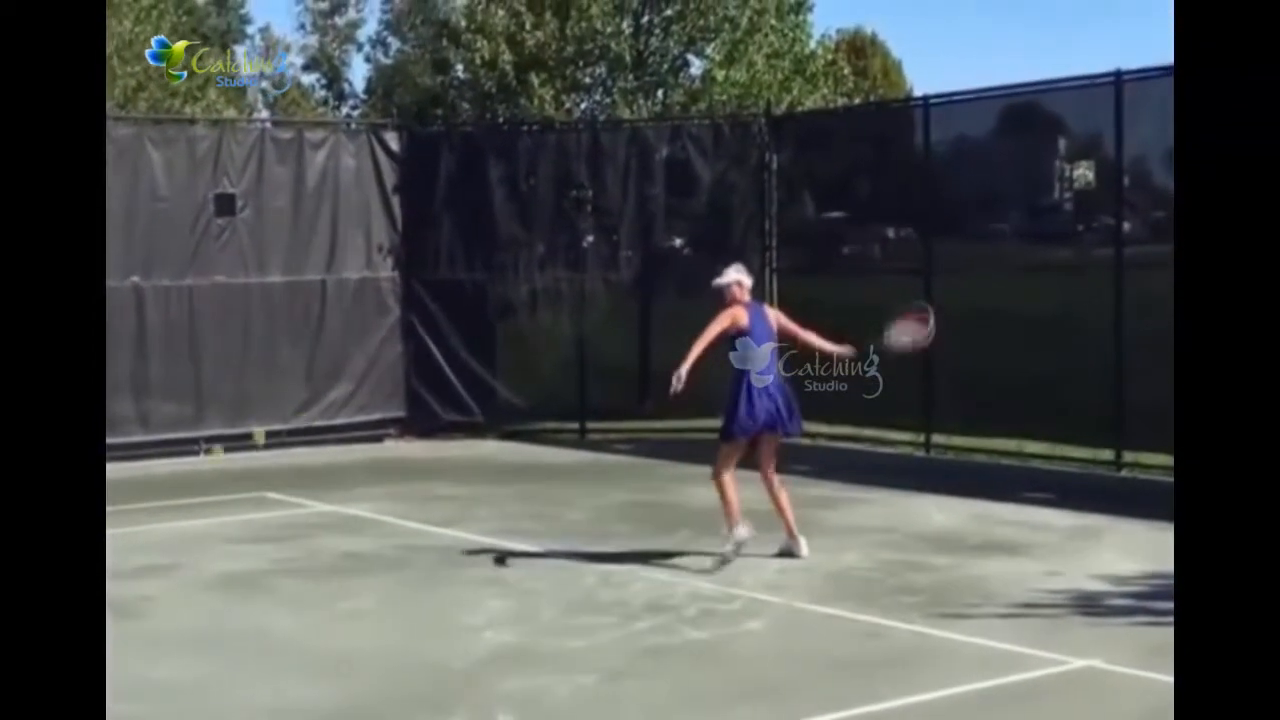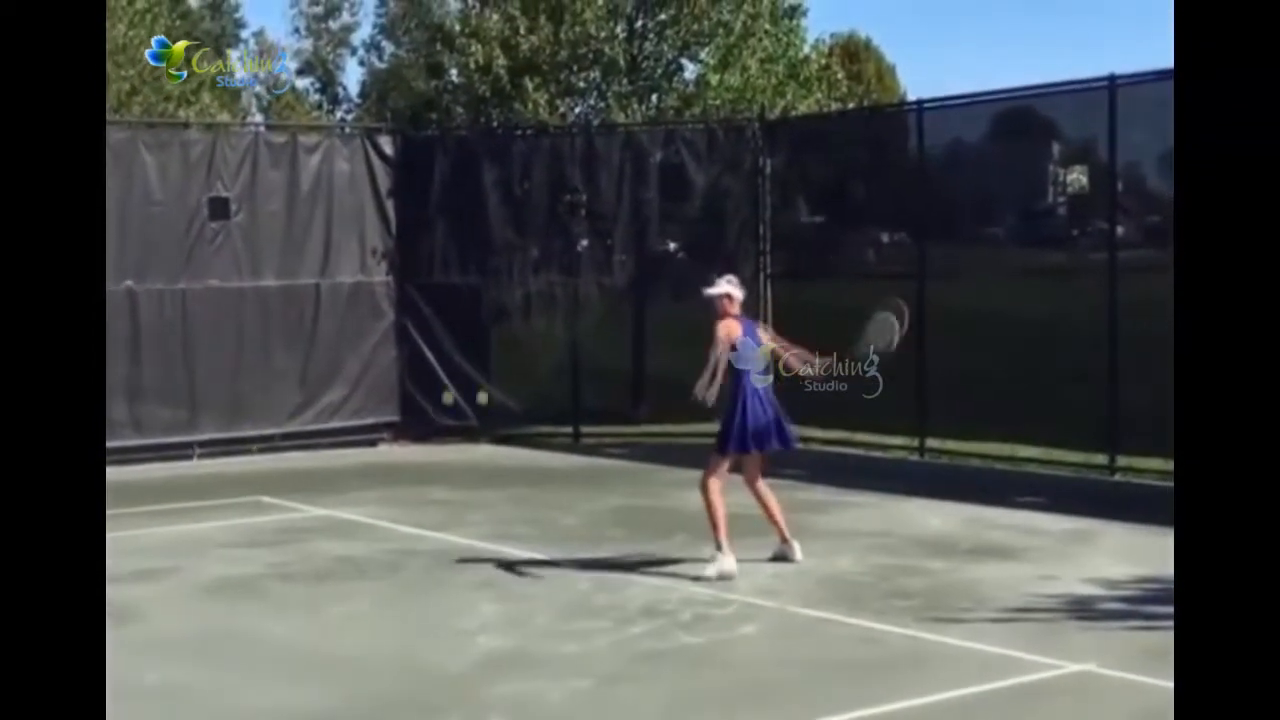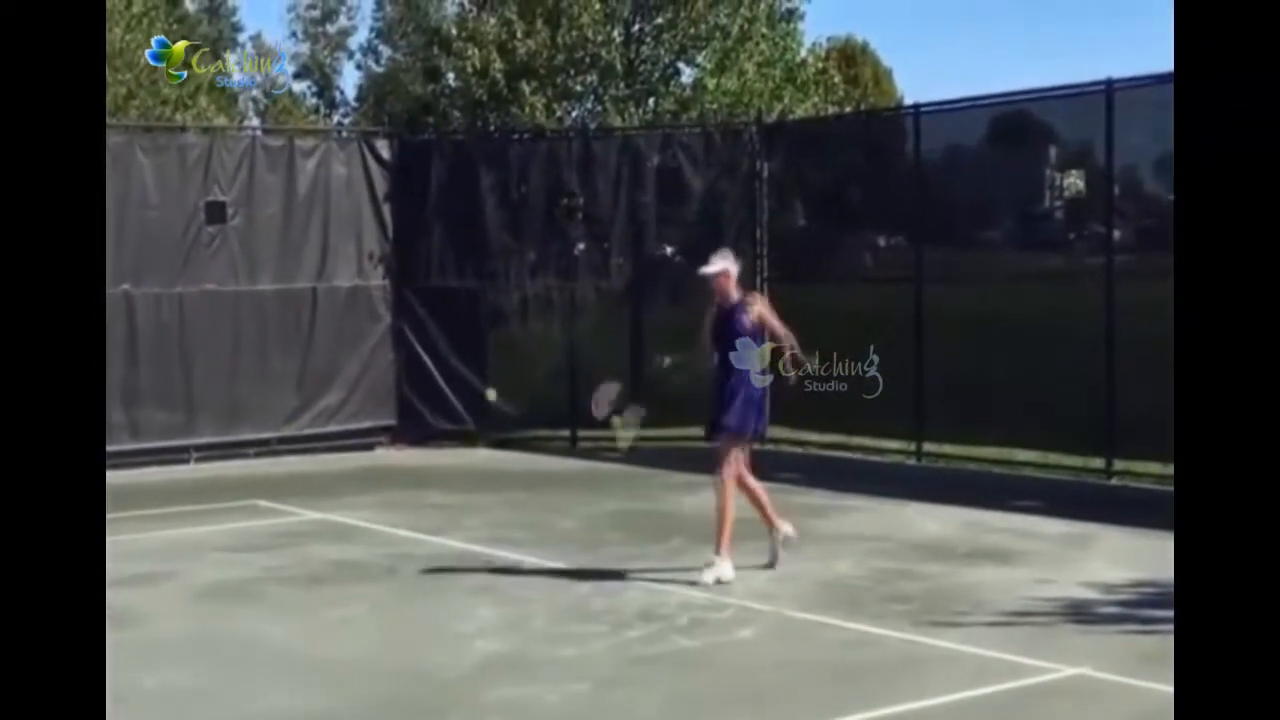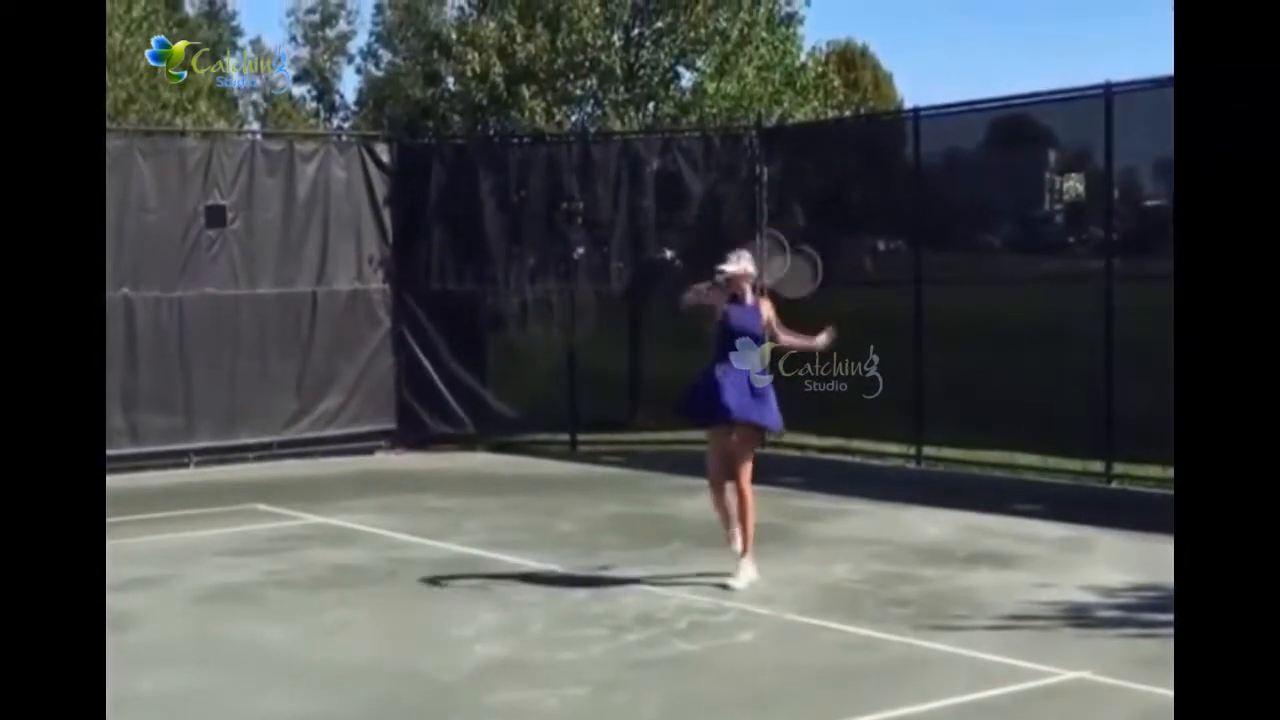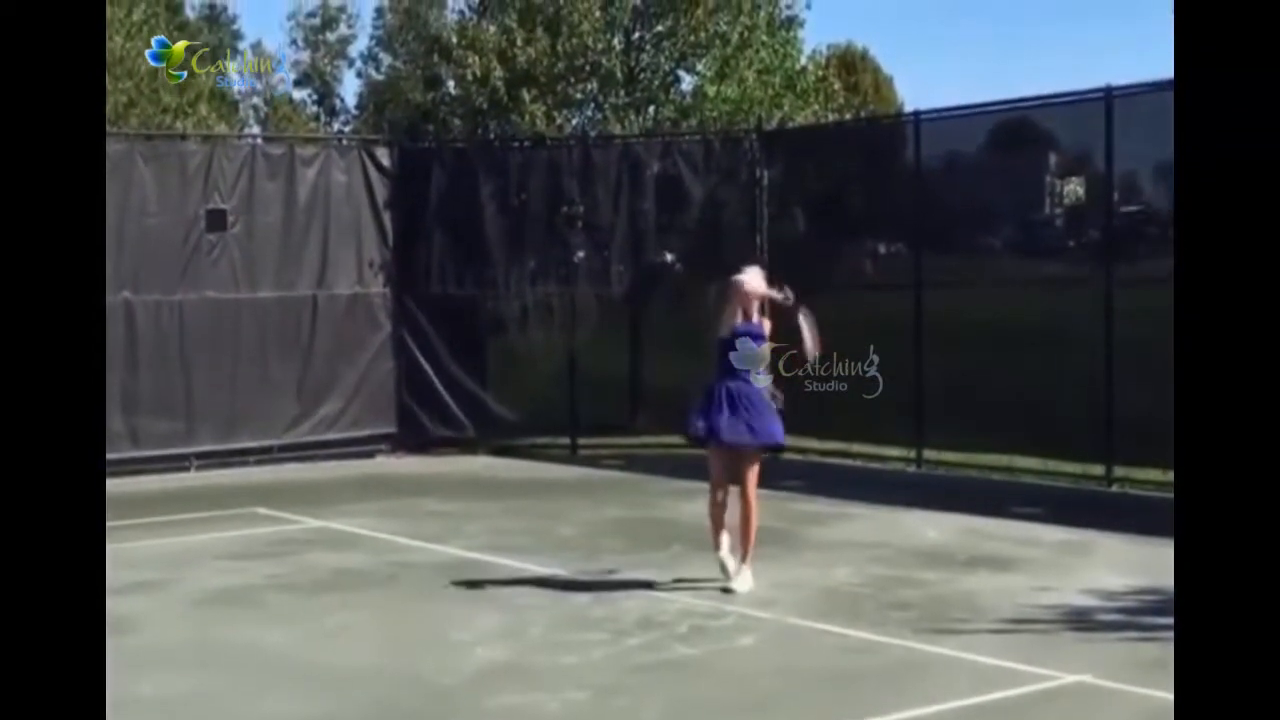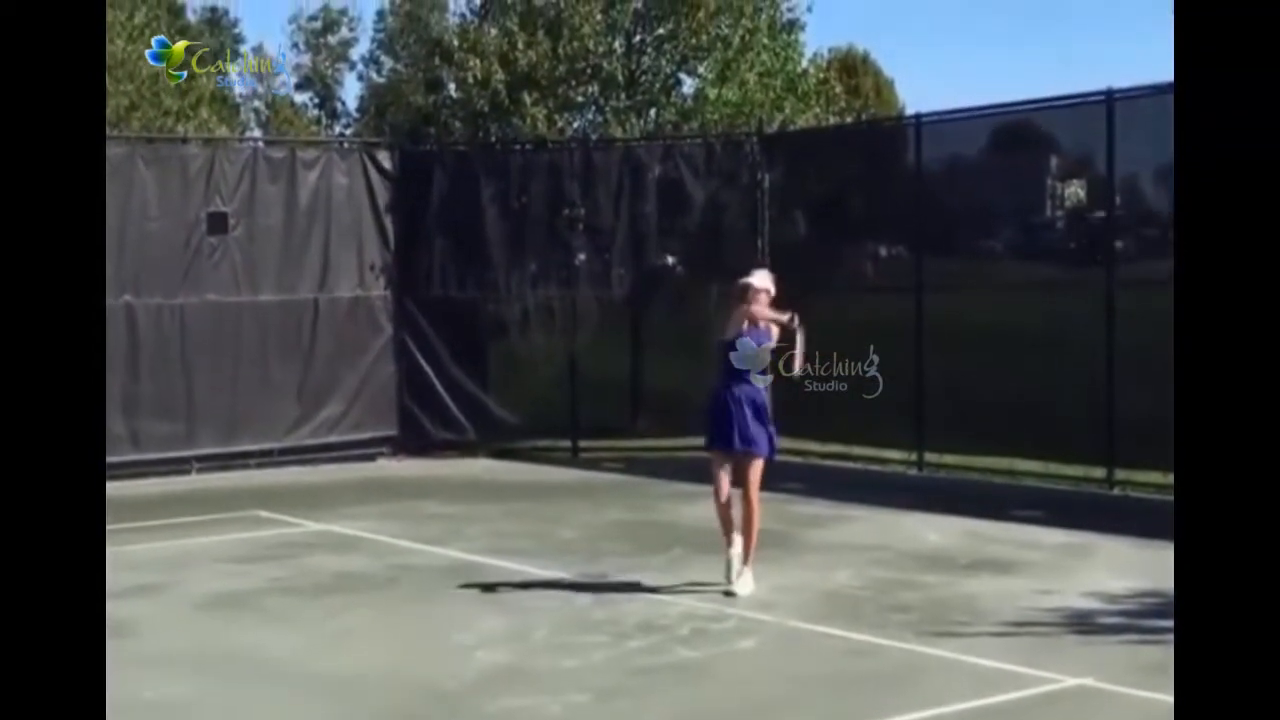
dt=0.2s
person 1, frame 1
left shoulder: (732, 313)
right shoulder: (769, 312)
left elbow: (705, 338)
right elbow: (803, 334)
left wrist: (684, 367)
right wrist: (836, 349)
left hip: (750, 392)
right hip: (774, 392)
left knee: (722, 472)
right knee: (767, 472)
left ankle: (737, 528)
right ankle: (794, 539)
person 1, frame 2
left shoulder: (724, 325)
right shoulder: (755, 328)
left elbow: (721, 349)
right elbow: (782, 352)
left wrist: (711, 379)
left hip: (744, 404)
right hip: (762, 405)
left knee: (711, 481)
right knee: (754, 480)
left ankle: (724, 554)
right ankle: (787, 542)
person 1, frame 3
left shoulder: (753, 302)
right shoulder: (715, 308)
left elbow: (780, 332)
right elbow: (709, 345)
left wrist: (796, 357)
left hip: (745, 390)
right hip: (727, 387)
left knee: (728, 474)
right knee: (739, 472)
left ankle: (723, 560)
right ankle: (777, 527)
person 1, frame 4
left shoulder: (764, 306)
right shoulder: (721, 298)
left elbow: (778, 338)
right elbow: (688, 300)
left wrist: (814, 342)
right wrist: (711, 286)
left hip: (753, 389)
right hip: (721, 387)
left knee: (742, 478)
right knee: (716, 476)
left ankle: (747, 560)
right ankle: (731, 531)
person 1, frame 5
left shoulder: (765, 325)
right shoulder: (731, 315)
right elbow: (741, 293)
left wrist: (768, 390)
right wrist: (776, 295)
left hip: (753, 406)
right hip: (722, 403)
left knee: (748, 491)
right knee: (719, 491)
left ankle: (744, 568)
right ankle: (721, 542)
person 1, frame 6
left shoulder: (772, 331)
right shoulder: (737, 319)
right elbow: (749, 309)
right wrist: (785, 319)
left hip: (756, 410)
right hip: (728, 408)
left knee: (750, 493)
right knee: (722, 494)
left ankle: (745, 570)
right ankle: (732, 542)
